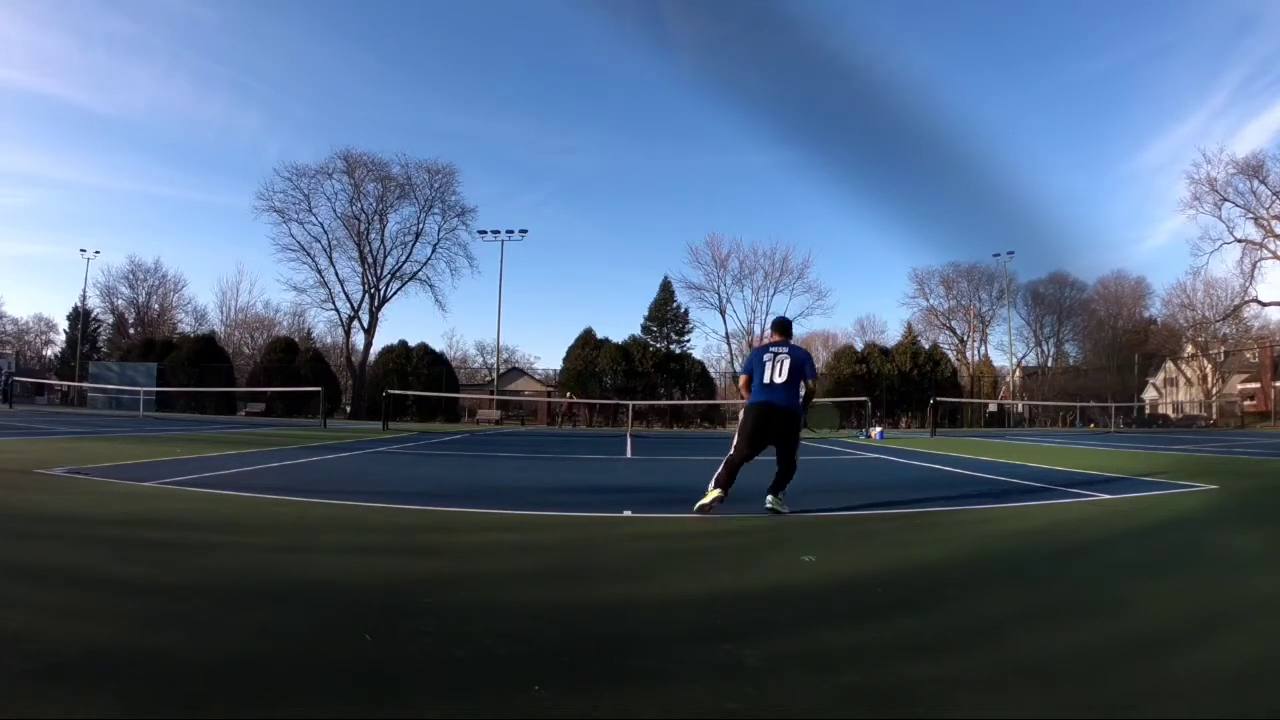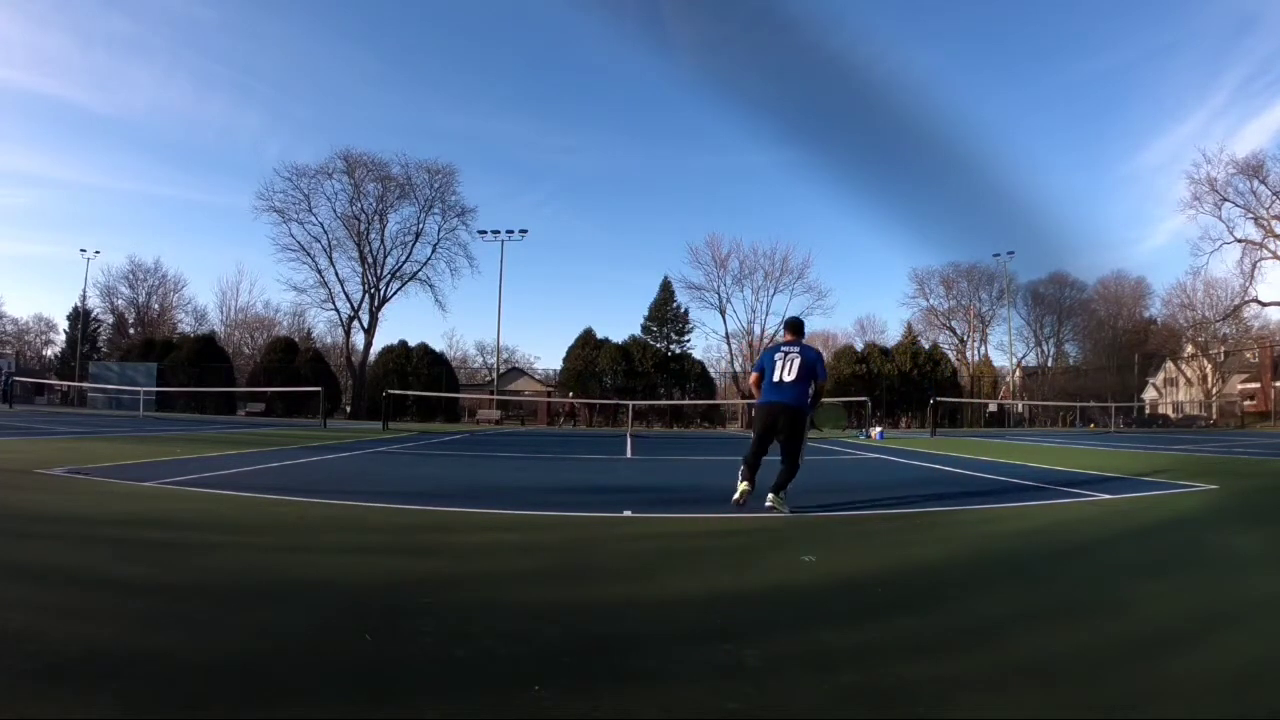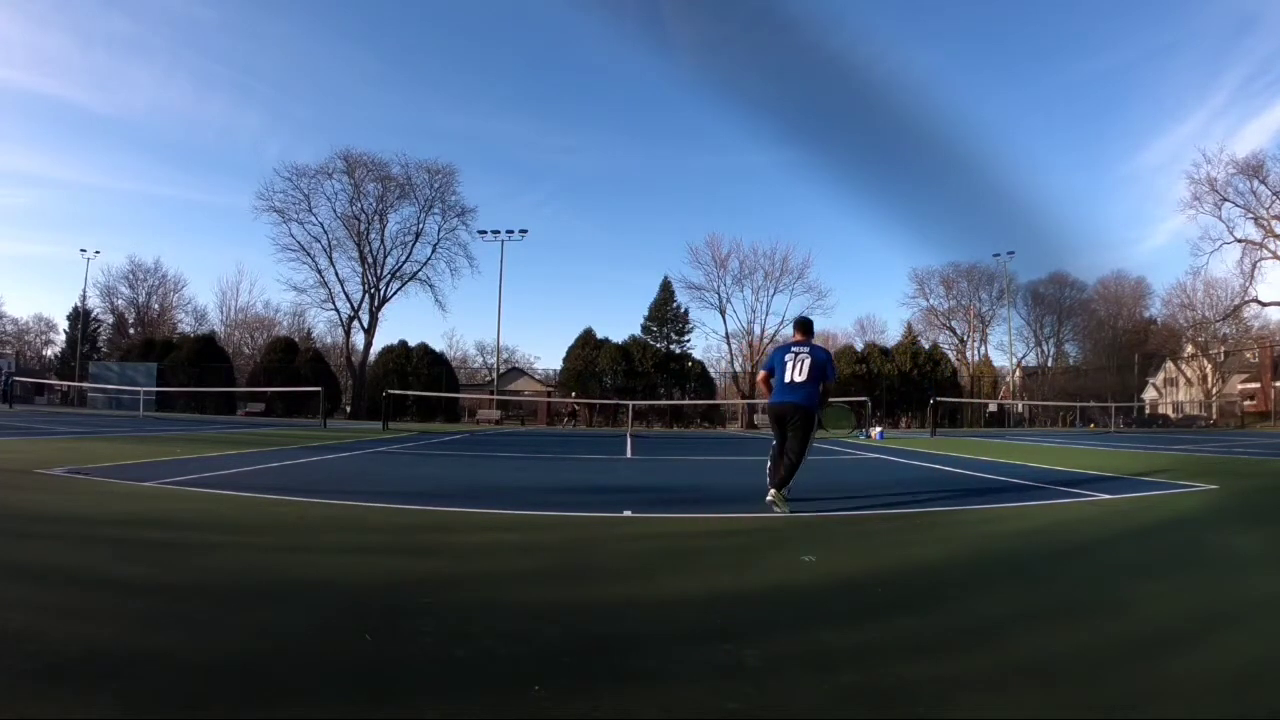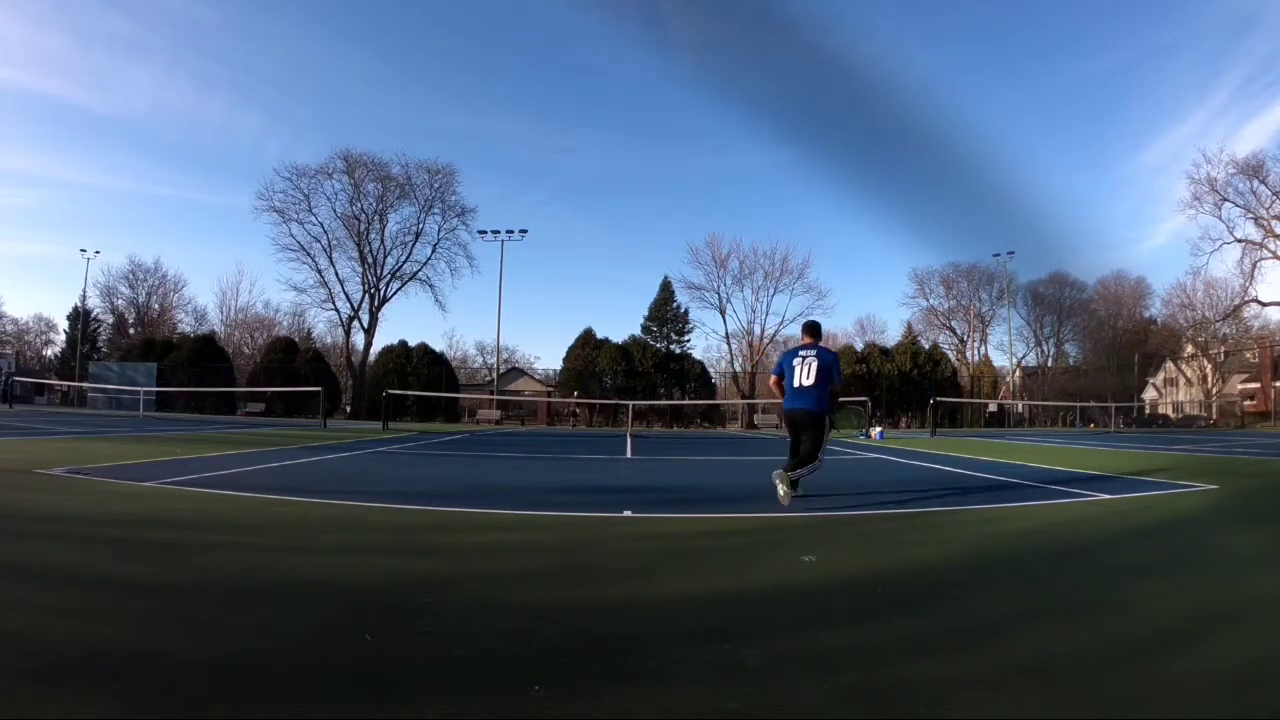
dt=0.1s
person 1, frame 1
left shoulder: (758, 353)
right shoulder: (802, 355)
left elbow: (743, 384)
right elbow: (811, 387)
right wrist: (802, 409)
left hip: (756, 408)
right hip: (788, 413)
left knee: (737, 456)
right knee: (787, 461)
left ankle: (716, 493)
right ankle: (775, 496)
person 1, frame 2
left shoulder: (770, 351)
right shoulder: (813, 354)
left elbow: (753, 381)
right elbow: (821, 387)
right wrist: (810, 407)
left hip: (766, 406)
right hip: (795, 410)
left knee: (756, 449)
right knee: (791, 459)
left ankle: (745, 484)
right ankle: (776, 495)
person 1, frame 3
left shoulder: (779, 351)
right shoulder: (822, 354)
left elbow: (761, 379)
right elbow: (828, 387)
right wrist: (818, 405)
left hip: (777, 406)
right hip: (804, 408)
left knee: (780, 445)
right knee: (794, 455)
left ankle: (777, 487)
right ankle: (776, 491)
person 1, frame 4
left shoulder: (788, 355)
right shoulder: (830, 356)
left elbow: (774, 382)
right elbow: (835, 388)
right wrist: (829, 408)
left hip: (790, 410)
right hip: (815, 413)
left knee: (797, 447)
right knee: (812, 458)
left ankle: (789, 486)
right ankle: (785, 475)
